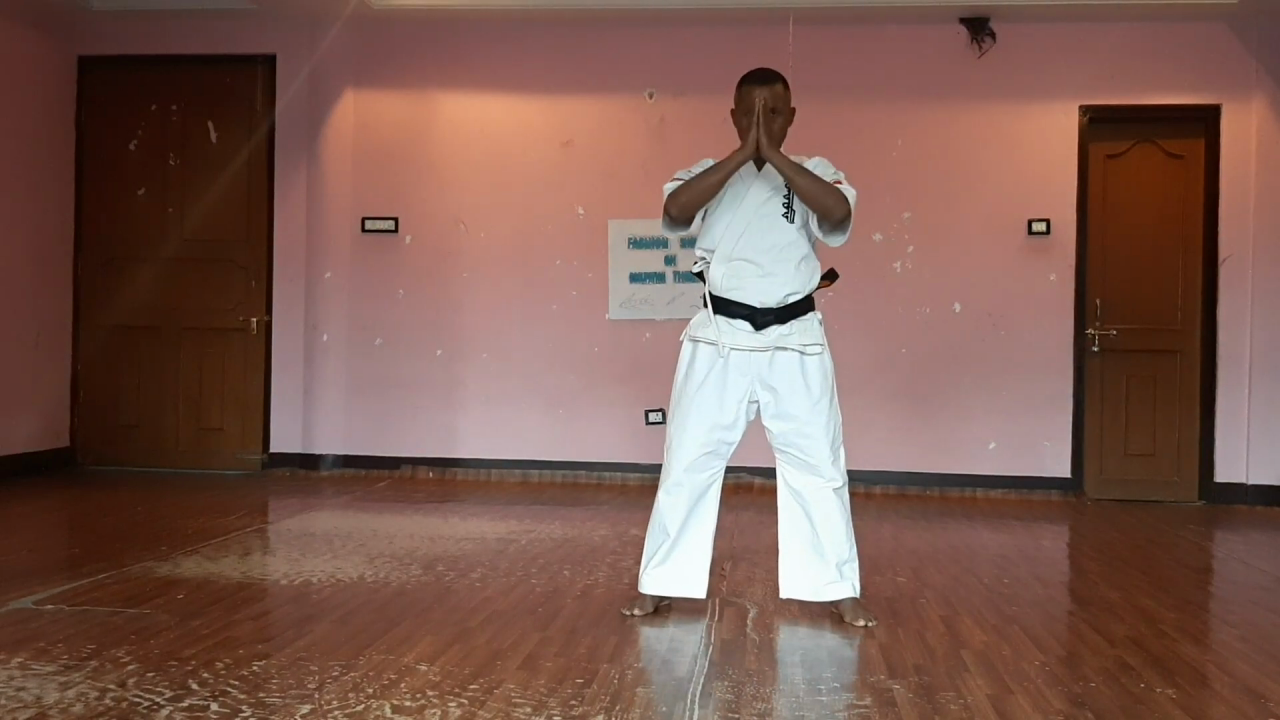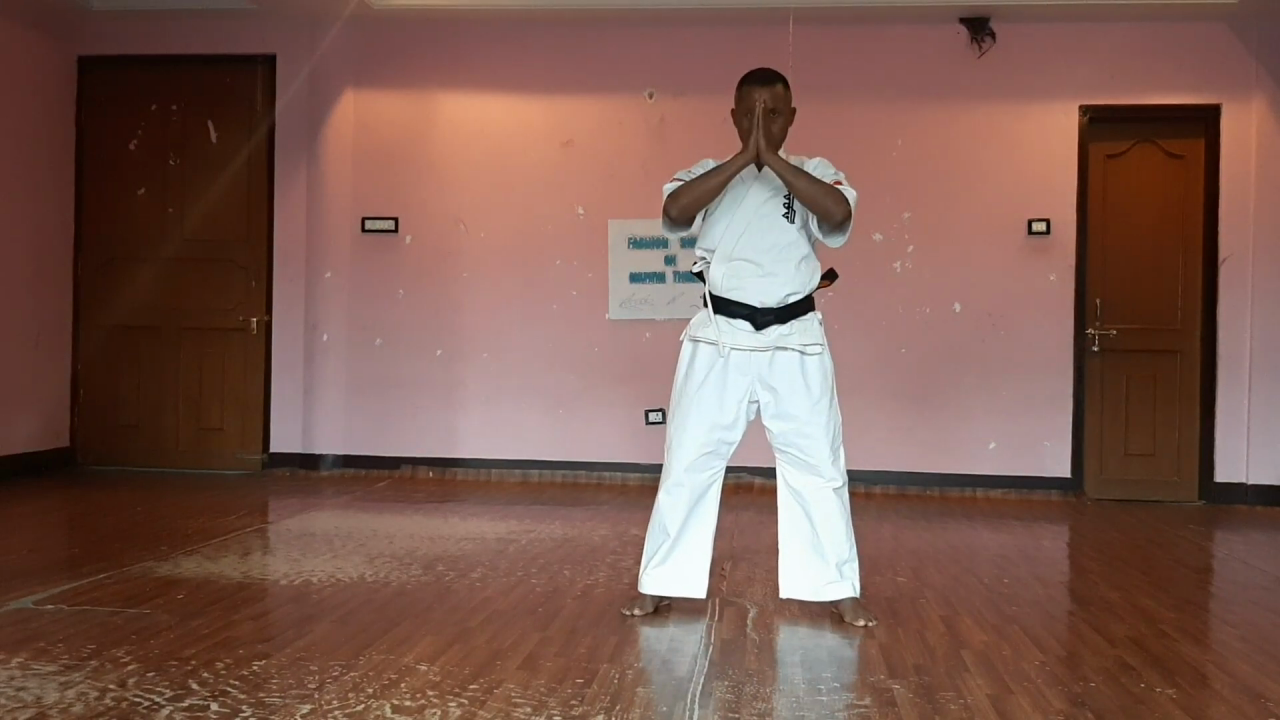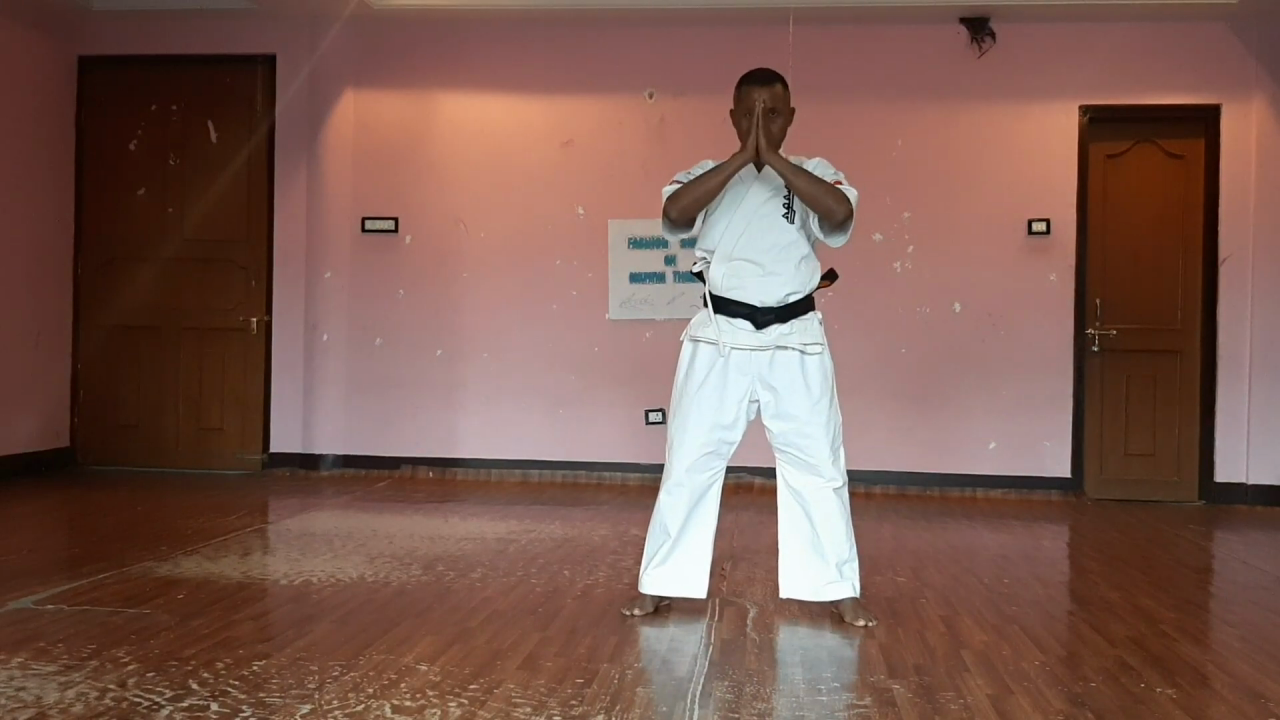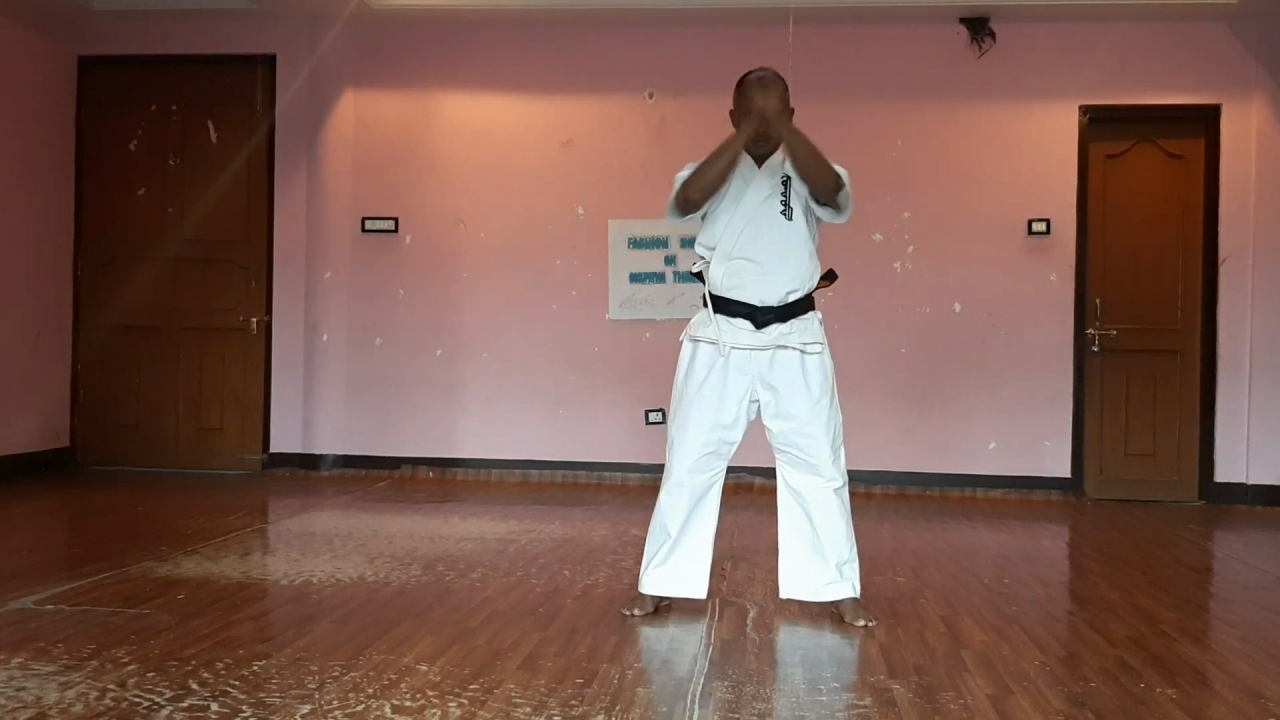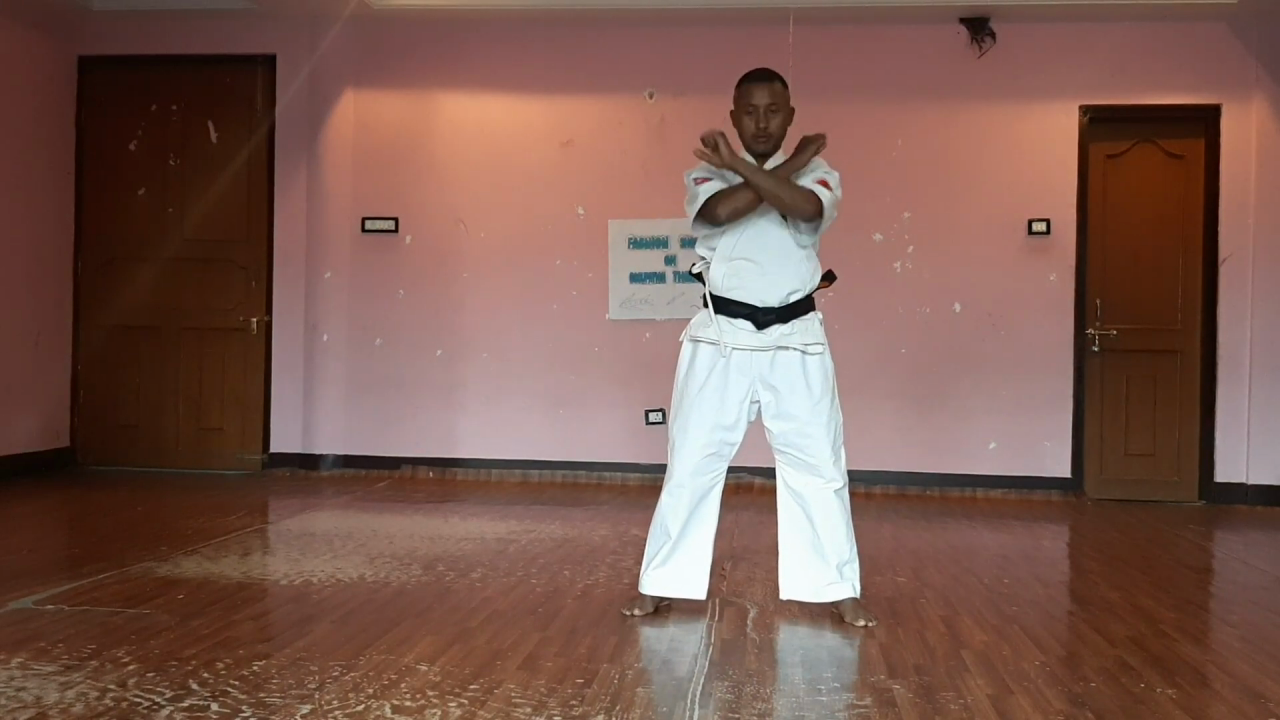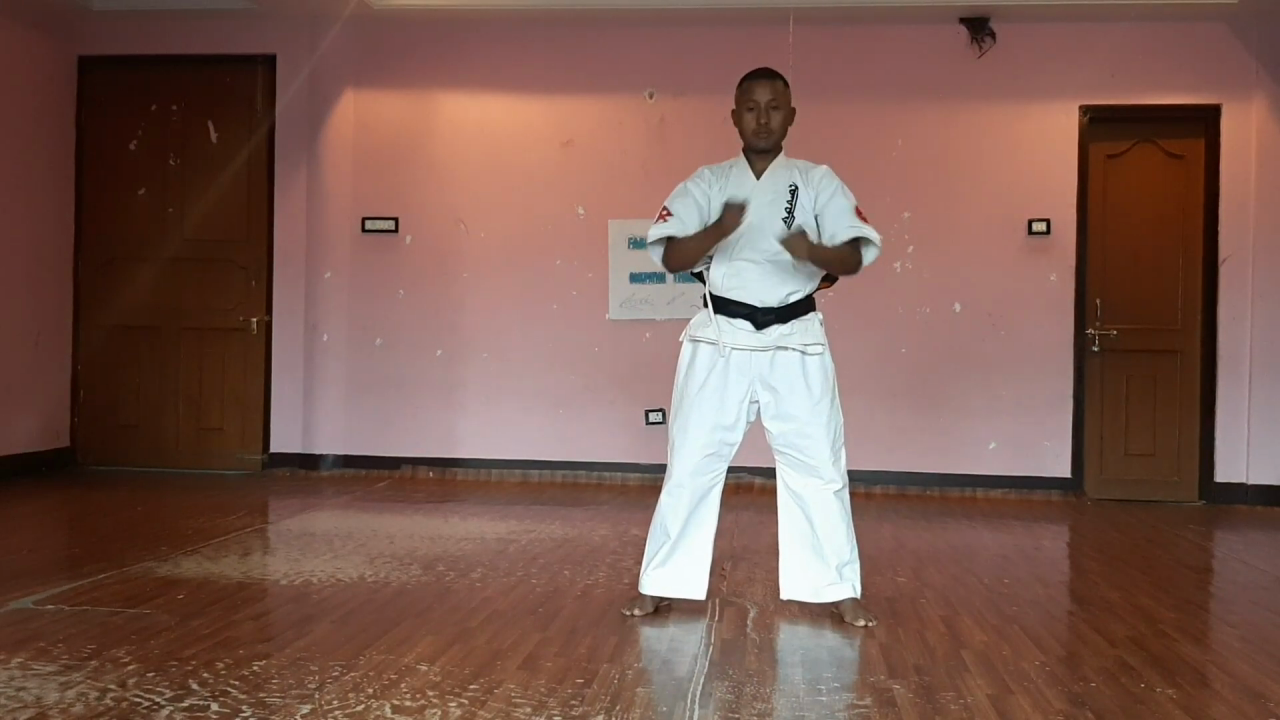
dt=0.2s
person 1, frame 1
left shoulder: (809, 172)
right shoulder: (713, 172)
left elbow: (838, 216)
right elbow: (675, 213)
left wrist: (773, 155)
right wrist: (743, 154)
left hip: (794, 339)
right hip: (718, 337)
left knee: (818, 465)
right knee: (688, 462)
left ankle: (839, 590)
right ankle: (658, 584)
person 1, frame 2
left shoulder: (814, 173)
right shoulder: (709, 174)
left elbow: (838, 218)
right elbow: (674, 212)
left wrist: (773, 159)
right wrist: (744, 157)
left hip: (794, 339)
right hip: (719, 337)
left knee: (818, 465)
right knee: (688, 462)
left ankle: (839, 589)
right ankle: (658, 584)
person 1, frame 3
left shoulder: (813, 173)
right shoulder: (709, 174)
left elbow: (840, 216)
right elbow: (674, 214)
left wrist: (774, 158)
right wrist: (742, 156)
left hip: (794, 340)
right hip: (719, 338)
left knee: (817, 465)
right knee: (689, 462)
left ankle: (840, 590)
right ankle: (658, 583)
person 1, frame 4
left shoulder: (803, 171)
right shoulder: (717, 169)
left elbow: (834, 194)
right elbow: (686, 200)
left wrist: (784, 129)
right wrist: (740, 136)
left hip: (794, 339)
right hip: (719, 337)
left knee: (818, 464)
right knee: (690, 462)
left ankle: (839, 590)
right ankle: (658, 584)
person 1, frame 5
left shoulder: (814, 172)
right shoulder: (709, 173)
left elbow: (808, 212)
right elbow: (720, 212)
left wrist: (739, 163)
right wrist: (788, 163)
left hip: (795, 338)
right hip: (720, 338)
left knee: (818, 465)
right knee: (692, 464)
left ankle: (838, 589)
right ankle: (659, 584)
person 1, frame 6
left shoulder: (818, 181)
right shoulder: (706, 182)
left elbow: (854, 252)
right elbow: (672, 256)
left wrist: (817, 254)
right wrist: (717, 233)
left hip: (794, 340)
right hip: (719, 339)
left knee: (818, 466)
right knee: (691, 464)
left ankle: (839, 590)
right ankle: (659, 584)
